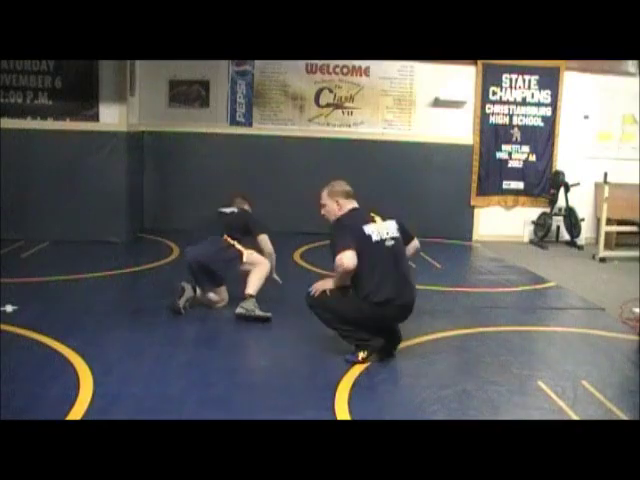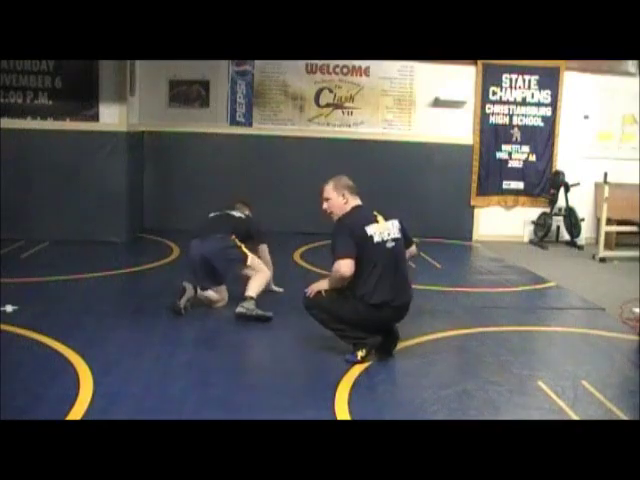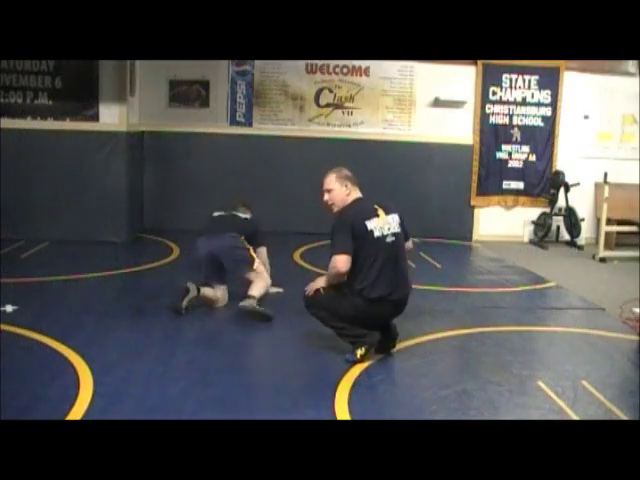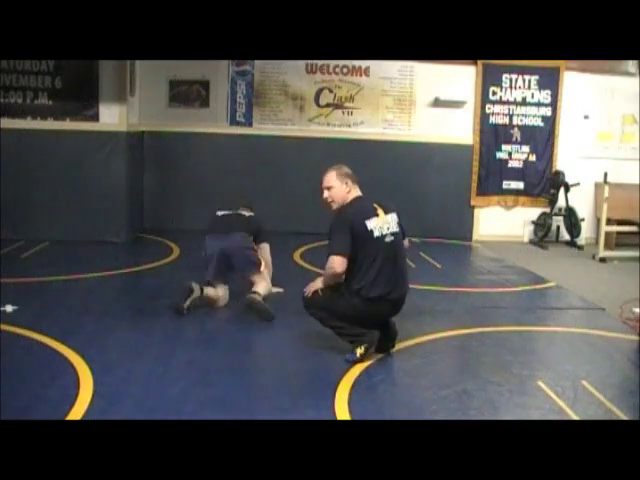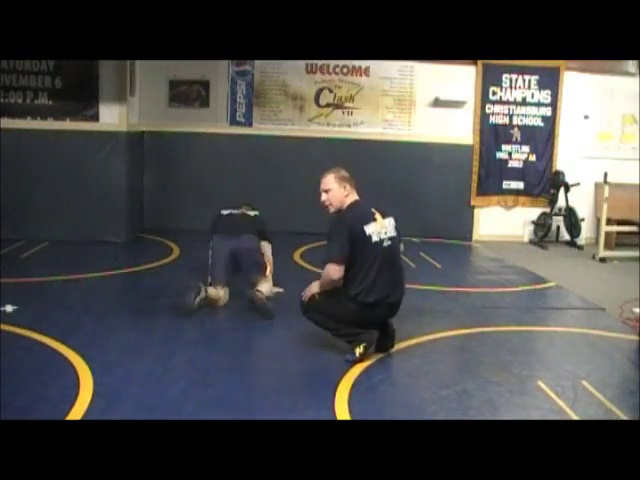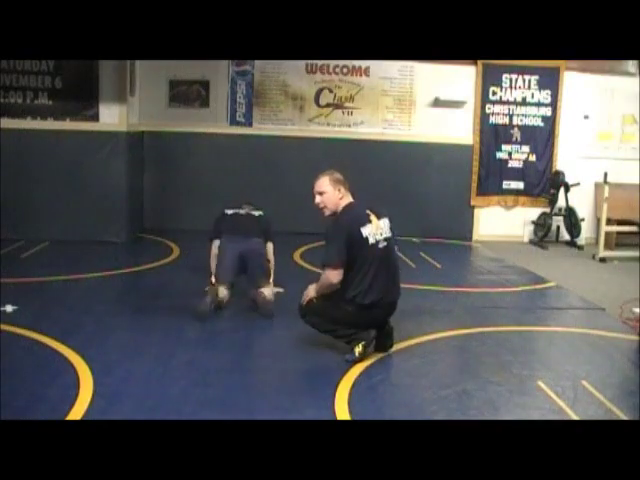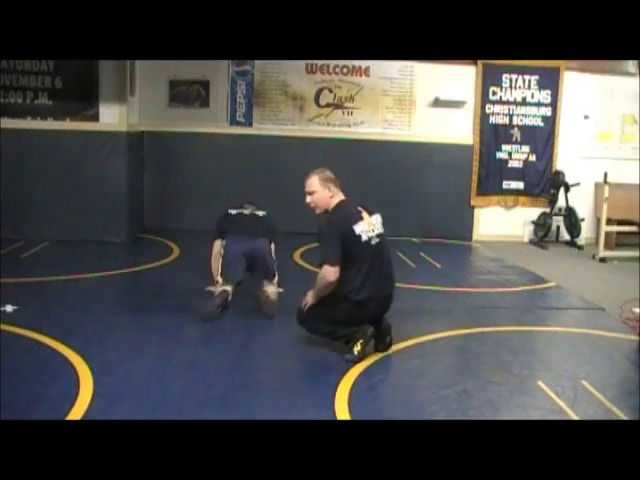
dt=0.1s
person 1, frame 1
left shoulder: (342, 225)
right shoulder: (386, 219)
left elbow: (348, 264)
right elbow: (414, 244)
left wrist: (335, 282)
left hip: (378, 305)
right hip: (405, 304)
left knee: (317, 297)
left ankle: (366, 343)
right ankle: (389, 336)
person 1, frame 2
left shoulder: (345, 224)
right shoulder: (390, 218)
left elbow: (345, 270)
right elbow: (412, 250)
left wrist: (328, 283)
left hip: (374, 307)
right hip: (401, 306)
left knee: (314, 298)
left ankle: (364, 341)
right ankle: (387, 334)
person 1, frame 3
left shoulder: (345, 218)
right shoulder: (389, 211)
left elbow: (341, 266)
right elbow: (408, 245)
left wrist: (326, 280)
left hip: (373, 302)
right hip: (399, 300)
left knee: (314, 297)
left ankle: (363, 339)
right ankle: (385, 332)
person 1, frame 4
left shoulder: (344, 216)
right shoulder: (386, 210)
left elbow: (337, 267)
right elbow: (404, 244)
left wrist: (322, 282)
left hip: (370, 300)
right hip: (396, 299)
left knee: (312, 297)
left ankle: (363, 337)
right ankle: (383, 330)
person 1, frame 5
left shoulder: (342, 221)
right shoulder: (384, 214)
left elbow: (334, 274)
right elbow: (398, 248)
left wrist: (319, 286)
left hip: (366, 304)
right hip: (393, 302)
left knee: (309, 302)
left ankle: (361, 337)
right ankle: (382, 329)
person 1, frame 6
left shoulder: (339, 224)
right shoulder: (377, 215)
left elbow: (333, 278)
right elbow: (392, 251)
left wrist: (315, 289)
left hip: (365, 305)
right hip: (388, 303)
left knee: (308, 307)
left ankle: (360, 336)
right ankle: (379, 328)
person 1, frame 7
left shoulder: (331, 223)
right shoulder: (368, 211)
left elbow: (330, 276)
left wrist: (314, 295)
left hip: (360, 302)
right hip: (384, 299)
left knee: (306, 314)
left ankle: (357, 334)
right ankle: (377, 327)
person 2, frame 1
left shoulder: (219, 214)
right shoulder: (248, 216)
right elbow: (268, 249)
right wrist: (272, 272)
left hip: (192, 254)
right hip: (215, 246)
left knee: (221, 299)
right knee: (263, 264)
left ankle: (192, 292)
right ankle: (248, 304)
person 2, frame 2
left shoulder: (212, 217)
right shoulder: (249, 221)
right elbow: (266, 258)
right wrist: (271, 283)
left hip: (195, 249)
right hip: (221, 244)
left knee: (220, 299)
right knee: (263, 272)
left ankle: (192, 291)
right ankle: (248, 304)
person 2, frame 3
left shoulder: (215, 217)
right shoulder: (252, 222)
right elbow: (264, 260)
right wrist: (267, 285)
left hip: (204, 245)
right hip: (228, 244)
left knee: (220, 299)
right knee: (263, 279)
left ankle: (194, 291)
right ankle: (250, 301)
person 2, frame 4
left shoulder: (217, 216)
right shoulder: (254, 219)
right elbow: (266, 257)
right wrist: (268, 284)
left hip: (212, 243)
right hip: (240, 242)
left knee: (220, 298)
right knee: (264, 282)
left ankle: (198, 291)
right ankle: (256, 296)
person 2, frame 5
left shoulder: (220, 216)
right shoulder: (259, 219)
left elbow: (214, 250)
right elbow: (268, 255)
left wrist: (214, 281)
right wrist: (270, 286)
left hip: (220, 243)
right hip: (248, 244)
left knee: (221, 297)
right knee: (265, 284)
left ankle: (204, 292)
right ankle: (259, 294)
person 2, frame 6
left shoulder: (223, 216)
right shoulder: (262, 218)
left elbow: (214, 253)
right elbow: (270, 255)
left wrist: (215, 283)
right wrist: (269, 282)
left hip: (227, 244)
right hip: (255, 246)
right knee: (267, 291)
left ankle: (214, 295)
right ankle: (262, 295)
person 2, frame 7
left shoulder: (226, 216)
right shoulder: (265, 218)
left elbow: (216, 253)
right elbow: (271, 252)
left wrist: (217, 283)
right wrist: (273, 283)
left hip: (233, 244)
right hip: (261, 246)
right knee: (271, 288)
left ankle: (222, 294)
right ankle: (266, 294)
